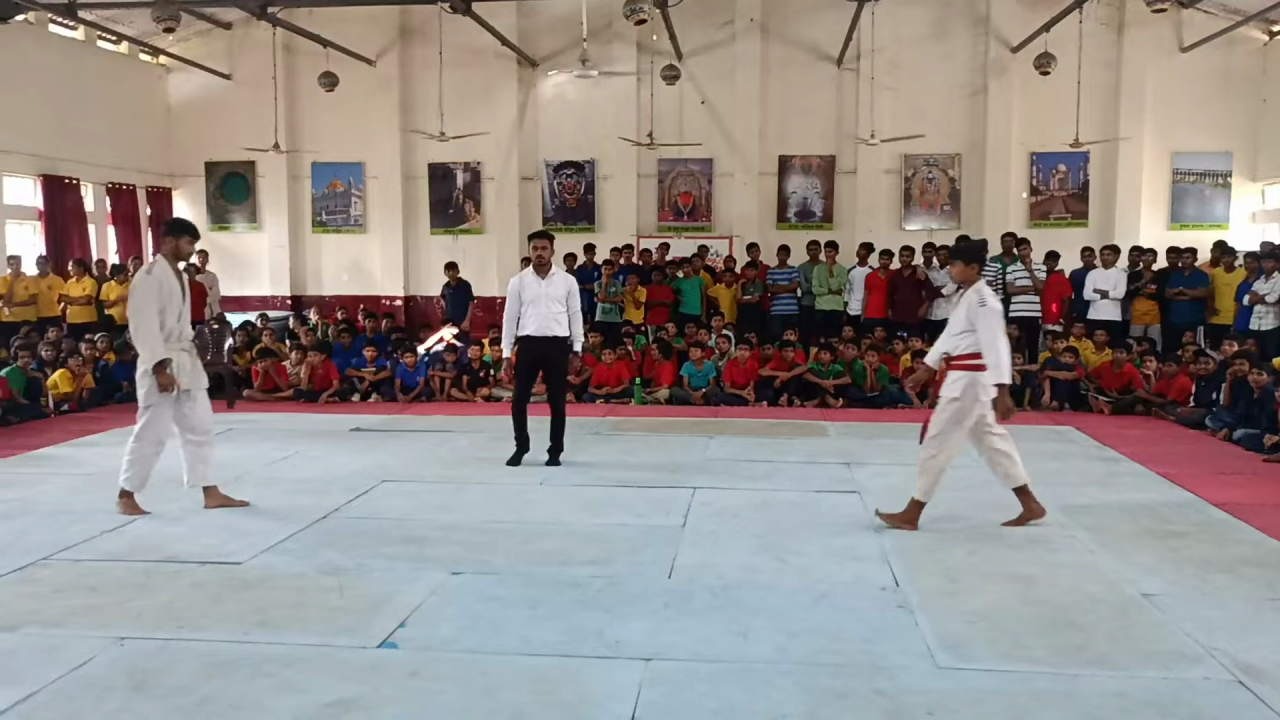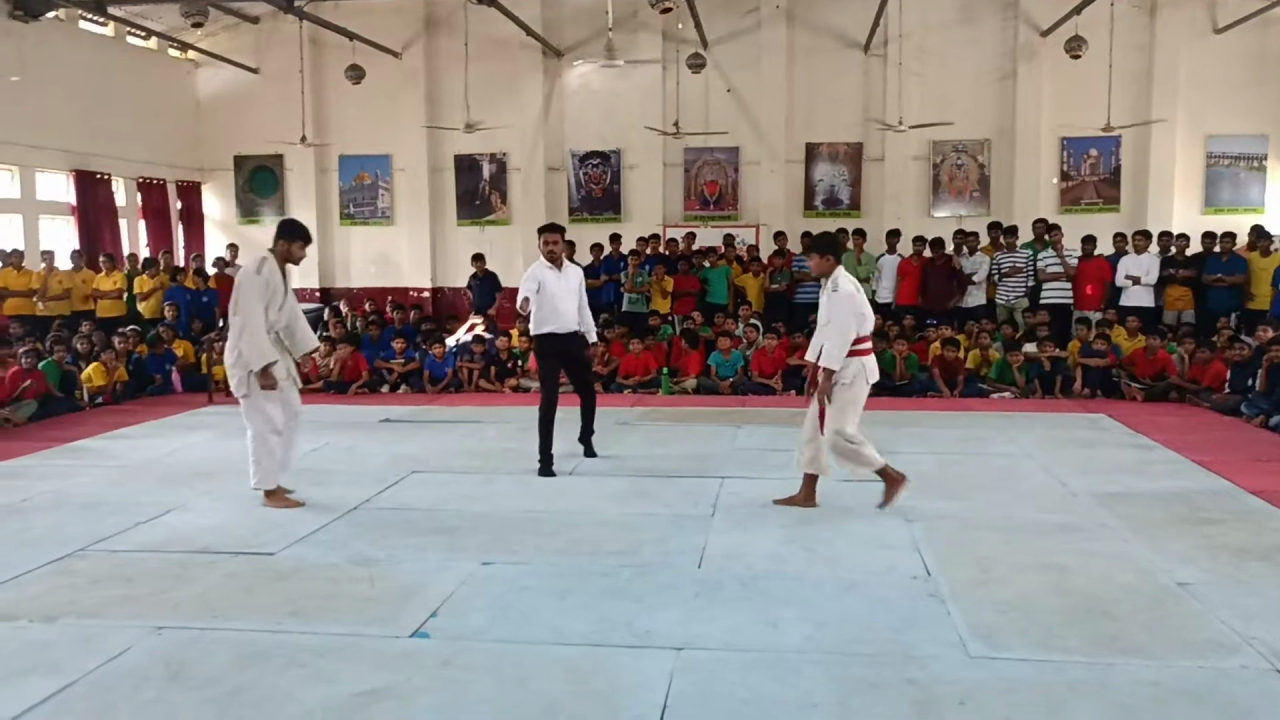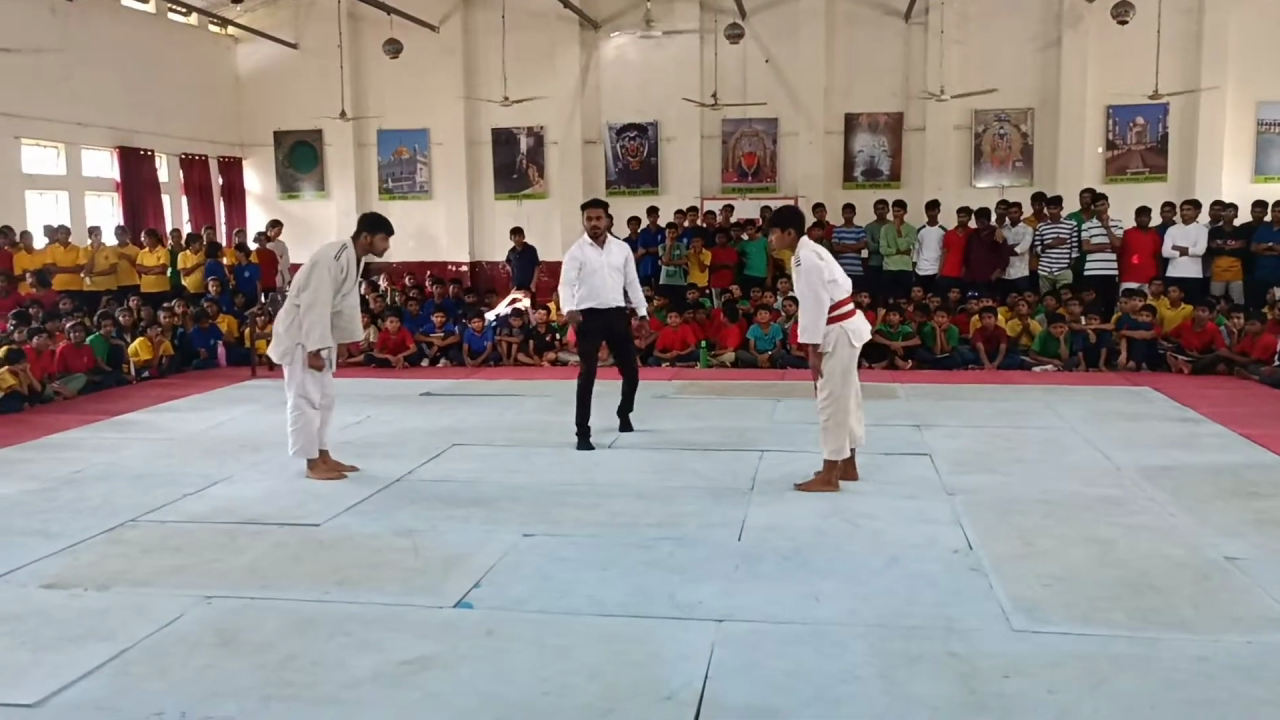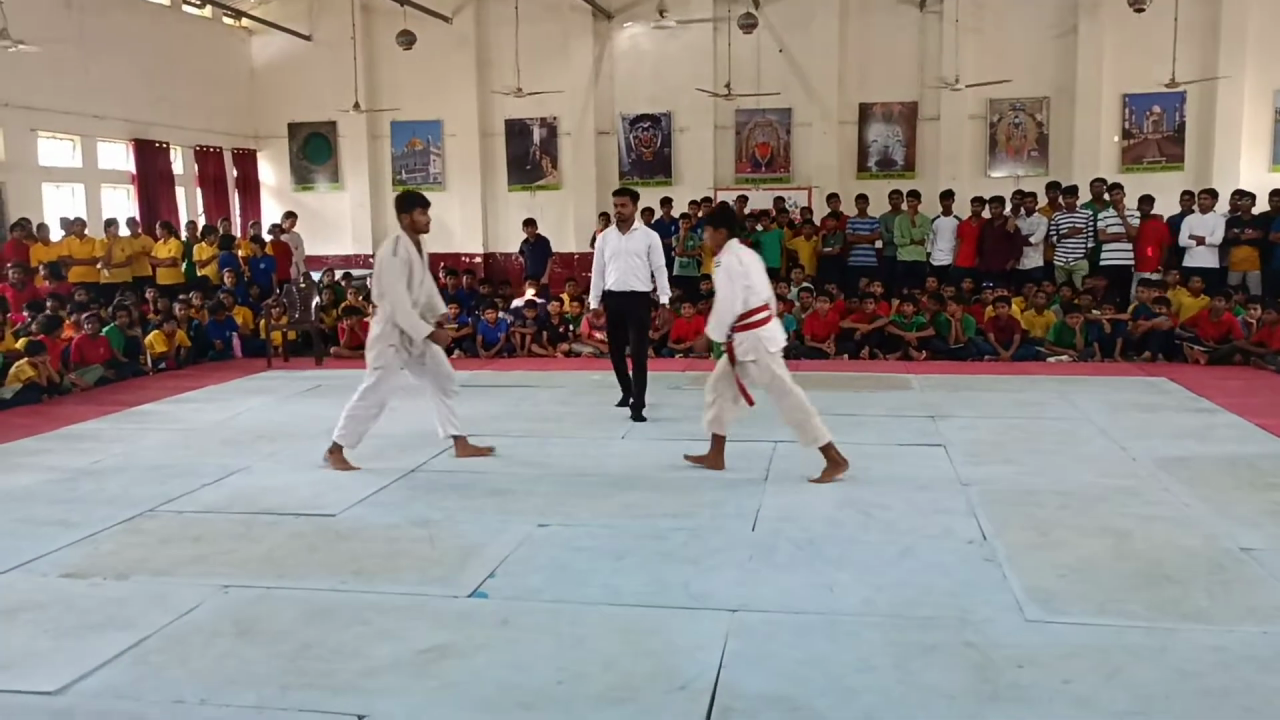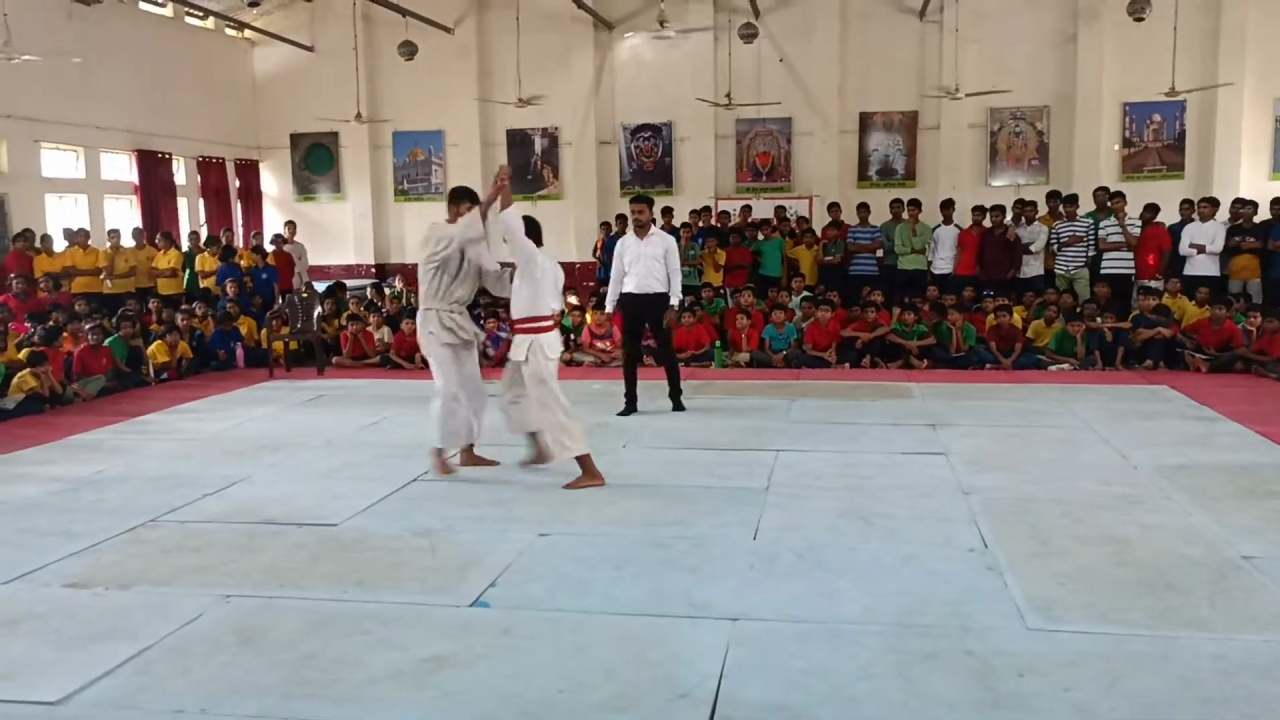
dt=0.7s
person 1, frame 1
left shoulder: (179, 275)
right shoulder: (149, 276)
right elbow: (144, 327)
right wrist: (160, 368)
left hip: (185, 361)
right hip: (161, 365)
left knee: (200, 428)
right knee: (151, 434)
left ankle: (211, 494)
right ankle: (126, 495)
person 1, frame 2
left shoulder: (281, 271)
right shoulder: (256, 275)
left elbow: (291, 314)
right elbow: (249, 326)
left wrist: (303, 352)
right wrist: (263, 369)
left hip: (270, 350)
right hip: (250, 356)
left knee: (288, 414)
right knee: (266, 424)
left ankle: (271, 479)
right ankle: (270, 492)
person 1, frame 3
left shoulder: (354, 259)
right shoulder: (332, 258)
left elbow: (347, 304)
right elbow: (315, 306)
left wrist: (342, 342)
right wrist: (314, 350)
left hip: (317, 328)
right hip: (298, 329)
left knee: (324, 397)
right knee: (305, 397)
left ankle: (323, 457)
right ankle: (313, 463)
person 1, frame 4
left shoulder: (417, 246)
right shoulder: (392, 253)
right elbow: (397, 306)
left wrist: (439, 314)
right wrist: (432, 333)
left hip: (419, 330)
right hip: (393, 333)
left knee: (444, 382)
right knee: (374, 393)
left ankle: (460, 444)
right ankle: (335, 451)
person 1, frame 5
left shoulder: (475, 241)
right shoulder: (437, 236)
left elbow: (494, 278)
right elbow: (461, 236)
right wrist: (489, 201)
left hip: (460, 320)
right hip: (436, 320)
left knee: (473, 389)
right knee: (450, 388)
left ankle: (467, 451)
right ankle: (440, 451)
person 2, frame 1
left shoulder: (982, 300)
right shoulder: (967, 296)
left elbow: (996, 346)
right elbow: (949, 337)
left wrist: (1003, 392)
right wrist: (926, 369)
left hip: (969, 381)
right hip: (965, 377)
left knee: (938, 443)
right knee: (992, 441)
left ankle: (911, 514)
right ankle: (1030, 505)
person 2, frame 2
left shoulder: (842, 287)
right shoulder: (832, 284)
left elbow: (841, 335)
right elbow: (824, 330)
left wrist: (827, 375)
right wrist: (814, 367)
left hip: (851, 366)
right hip: (837, 365)
left knee: (838, 432)
right knee: (816, 427)
left ankle: (891, 476)
right ankle: (806, 493)
person 2, frame 3
left shoulder: (805, 259)
right shoulder: (809, 252)
left elbow: (815, 307)
left wrist: (813, 350)
right wrist: (814, 346)
left hip: (840, 331)
right hip: (844, 327)
left knee: (833, 400)
right knee: (844, 397)
left ankle: (829, 475)
right ankle: (847, 465)
person 2, frame 4
left shoulder: (727, 260)
right shoulder: (746, 254)
left elbow: (729, 306)
left wrist: (710, 336)
left hip: (754, 337)
right hip: (760, 332)
left knee: (787, 397)
right knee: (719, 387)
left ankle: (833, 459)
right ankle: (715, 456)
person 2, frame 5
left shoulder: (533, 260)
right shoulder: (550, 265)
left elbow: (514, 234)
left wrist: (505, 194)
left hip: (535, 342)
right hip: (539, 338)
left knee: (551, 405)
right knee: (512, 397)
left ankle: (591, 472)
right ankle: (540, 449)
person 3, frame 1
left shoulder: (567, 281)
right shoulder: (519, 281)
left elbow: (575, 315)
right elbow: (510, 317)
left wrist: (577, 348)
right wrist: (507, 351)
left hip: (556, 344)
right hip: (528, 344)
left knee: (557, 402)
right knee: (519, 399)
left ankle: (555, 452)
right ankle: (521, 446)
person 3, frame 2
left shoulder: (576, 272)
right shoulder: (535, 272)
right elbow: (525, 294)
left wrist: (592, 338)
right wrist: (524, 304)
left hip: (574, 339)
right hip: (547, 341)
left knee: (588, 392)
right knee: (549, 400)
left ankle: (586, 438)
right ankle: (545, 460)
person 3, frame 3
left shoulder: (622, 248)
right shoulder: (576, 251)
left elbow: (632, 282)
right elbow: (566, 284)
left wrist: (642, 314)
right wrist: (569, 309)
left hip: (617, 315)
right hip: (589, 317)
left knee: (630, 370)
right knee: (587, 375)
left ankle: (624, 413)
right ankle: (583, 433)
person 3, frame 4
left shoulder: (649, 236)
right shoulder: (604, 237)
left elbow: (659, 270)
right elbow: (598, 272)
left wrist: (663, 303)
right wrist: (594, 304)
left hip: (638, 298)
right hip: (613, 299)
left knee: (638, 354)
right knee: (615, 351)
left ankle: (638, 405)
right ankle: (626, 392)
person 3, frame 5
left shoulder: (666, 240)
right shoulder: (623, 243)
left elbow: (675, 273)
right elbow: (616, 276)
left wrist: (673, 305)
right wrist: (610, 307)
left hip: (657, 299)
right hip: (631, 300)
left knee: (665, 350)
right knee: (630, 353)
left ankle: (676, 397)
right ankle: (630, 402)
